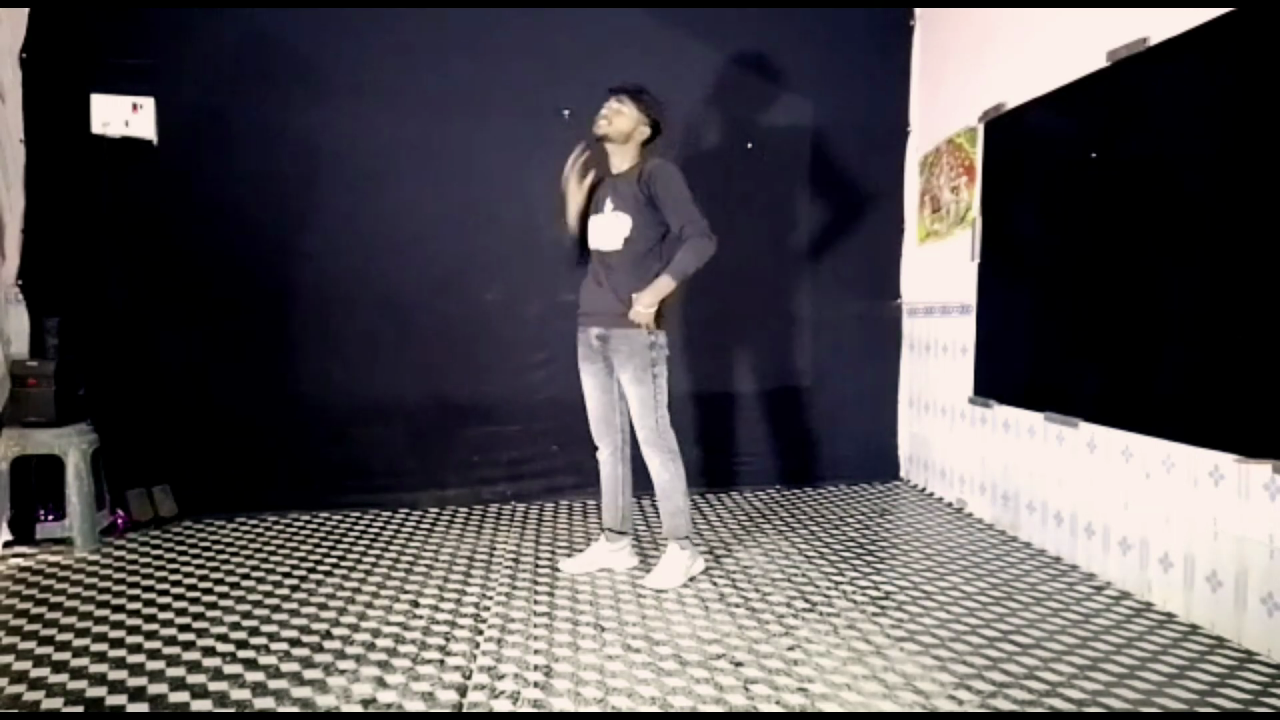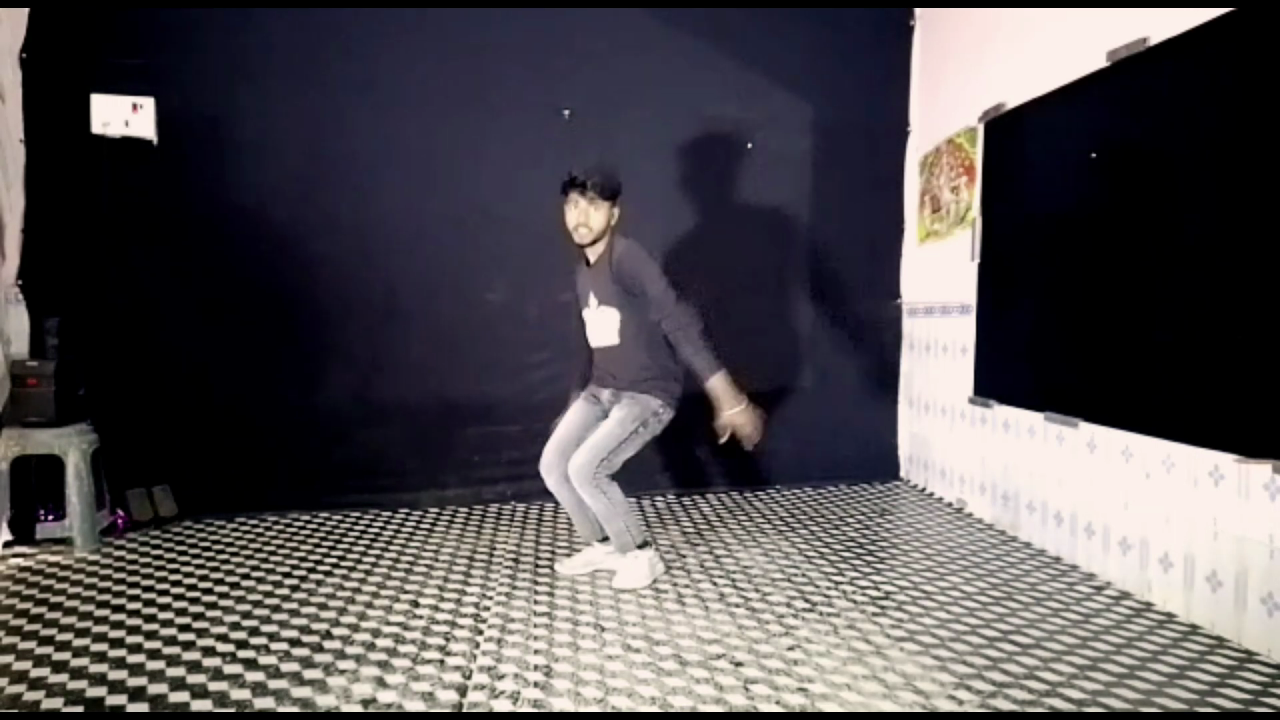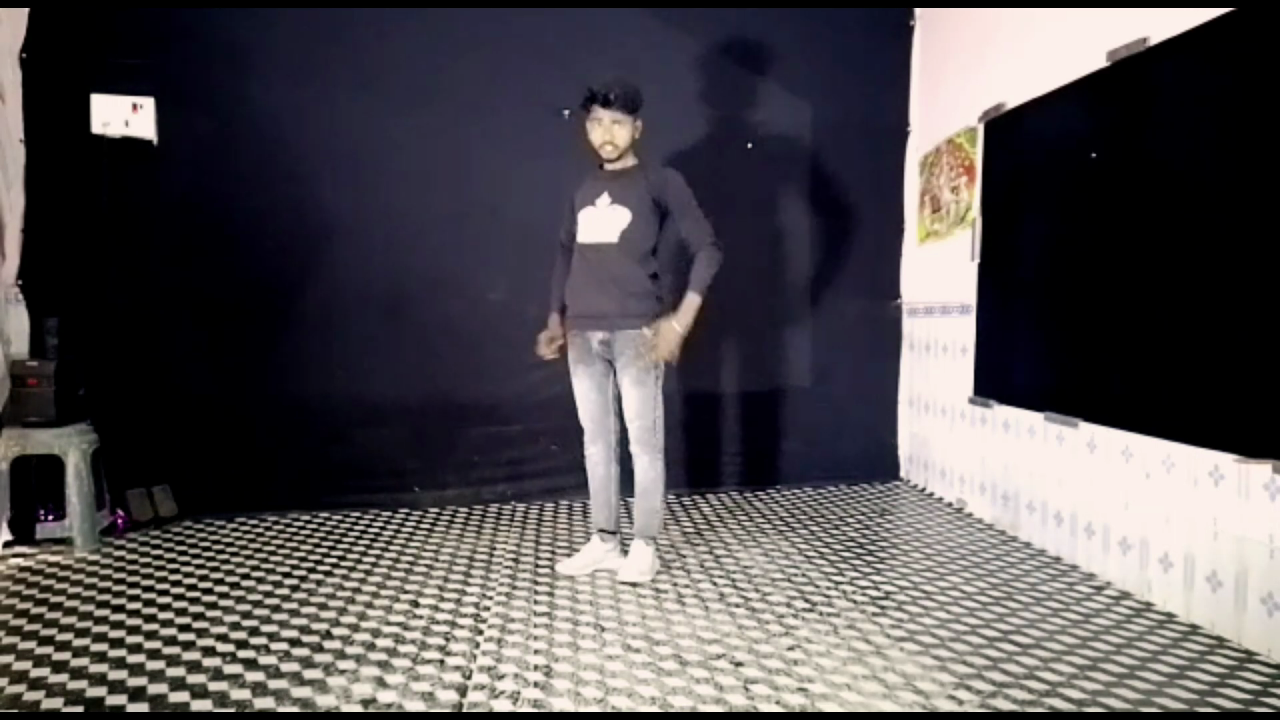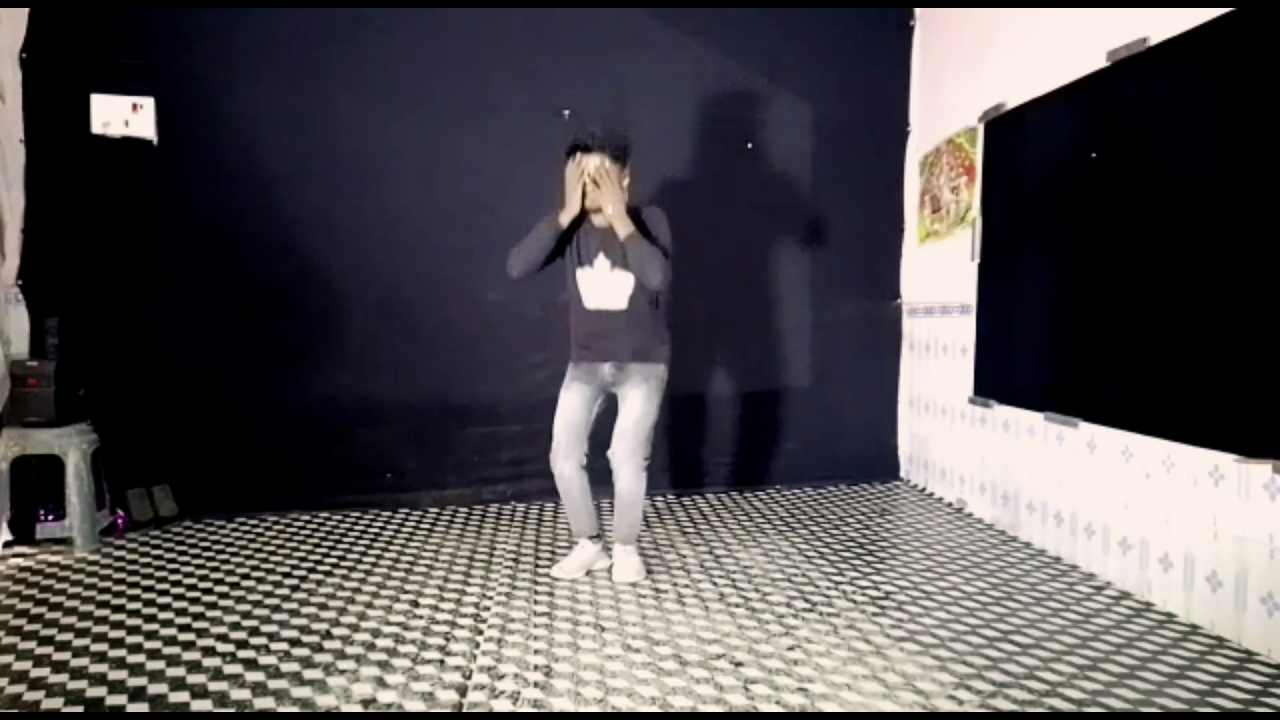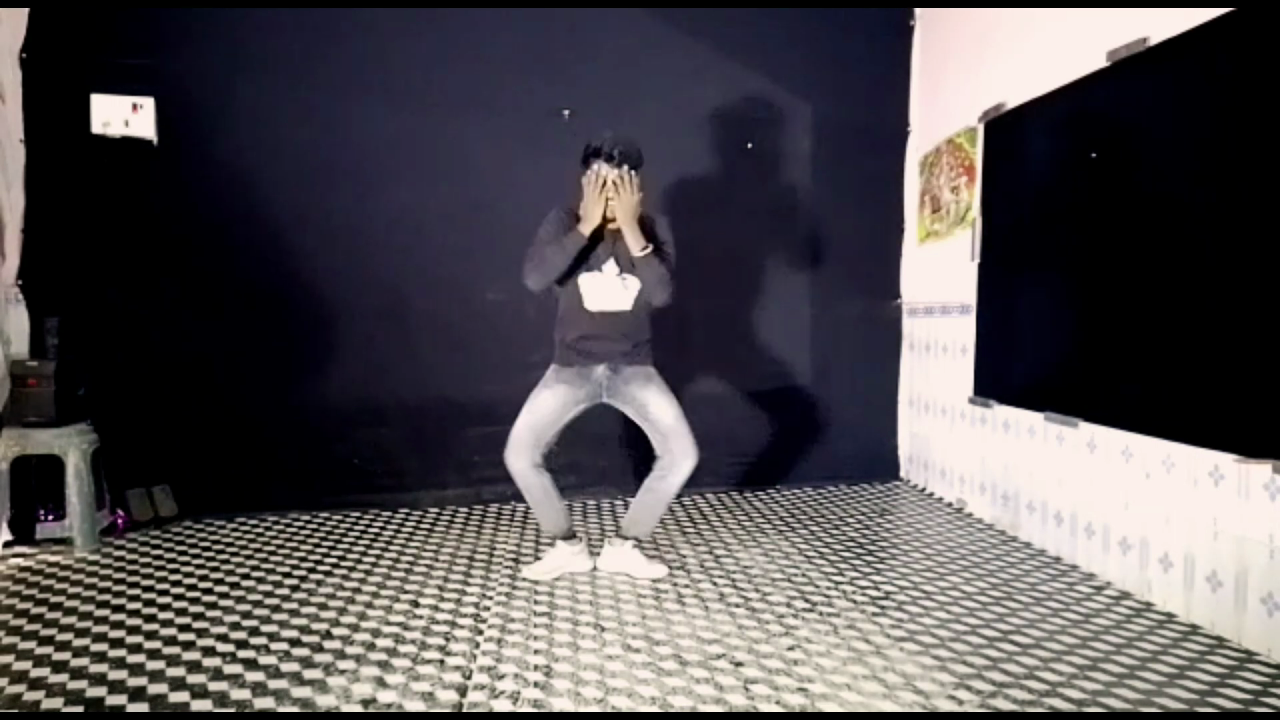
dt=0.5s
person 1, frame 1
left shoulder: (658, 175)
right shoulder: (597, 186)
left elbow: (701, 240)
left wrist: (655, 293)
right wrist: (574, 212)
left hip: (635, 331)
right hip: (591, 329)
left knee: (653, 439)
right knee: (608, 442)
left ankle: (681, 548)
right ankle: (615, 542)
person 1, frame 2
left shoulder: (630, 262)
right shoulder: (583, 272)
left elbow: (680, 323)
left wrist: (725, 393)
right wrist: (580, 394)
left hip: (650, 395)
right hip: (603, 391)
left knee: (582, 468)
right knee: (551, 465)
left ankle: (637, 554)
right ankle: (601, 545)
person 1, frame 3
left shoulder: (661, 182)
right shoulder: (583, 190)
left elbow: (707, 250)
left wrist: (680, 320)
right wrist: (556, 319)
left hip: (635, 331)
right hip: (583, 332)
left knee: (644, 440)
right knee: (596, 440)
left ankle: (644, 546)
right ankle: (604, 542)
person 1, frame 4
left shoulder: (647, 219)
right shoulder: (568, 223)
left elbow: (657, 278)
right elbow: (517, 267)
left wrist: (618, 216)
right wrist: (568, 212)
left hip: (643, 362)
right hip: (586, 362)
left knee: (627, 455)
right knee: (564, 455)
left ankle: (626, 546)
right ankle: (589, 543)
person 1, frame 5
left shoulder: (652, 229)
right shoulder: (562, 222)
left elbow: (660, 295)
right elbow: (535, 278)
left wrist: (629, 227)
right wrist: (588, 222)
left hip: (632, 367)
right hip: (572, 366)
left knee: (682, 453)
right knee: (519, 454)
left ankle: (626, 545)
right ankle: (567, 545)
